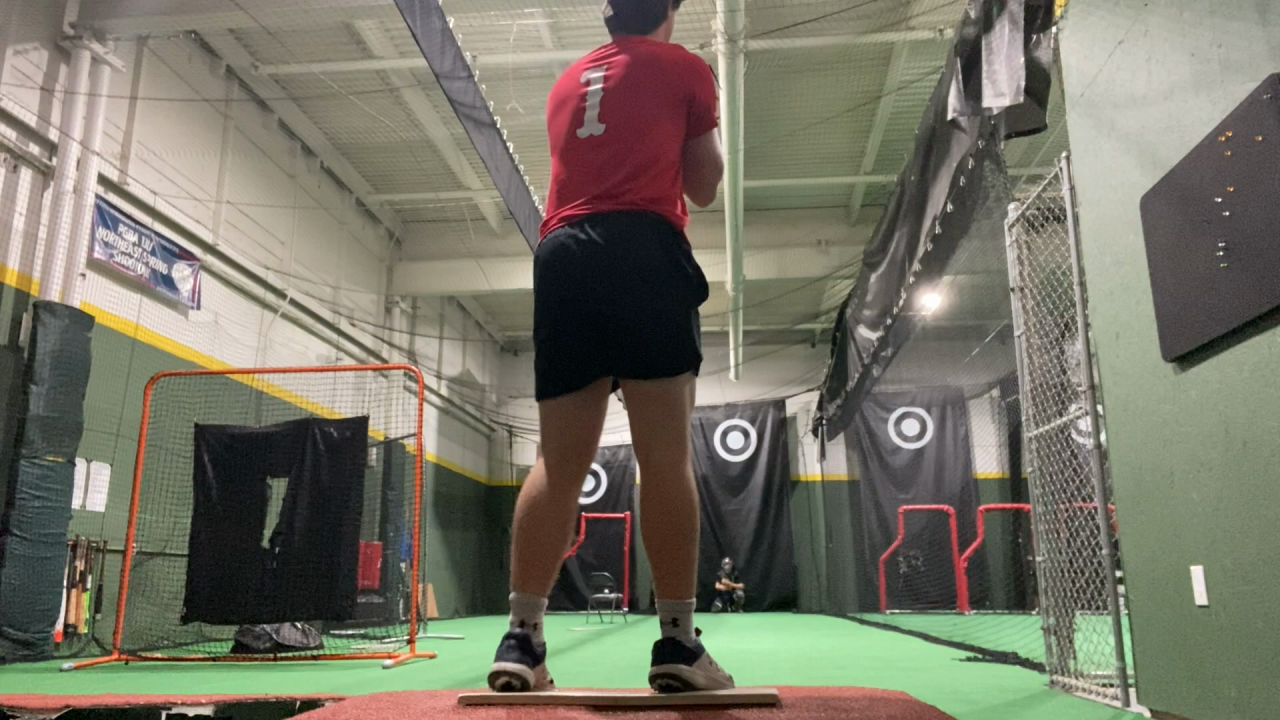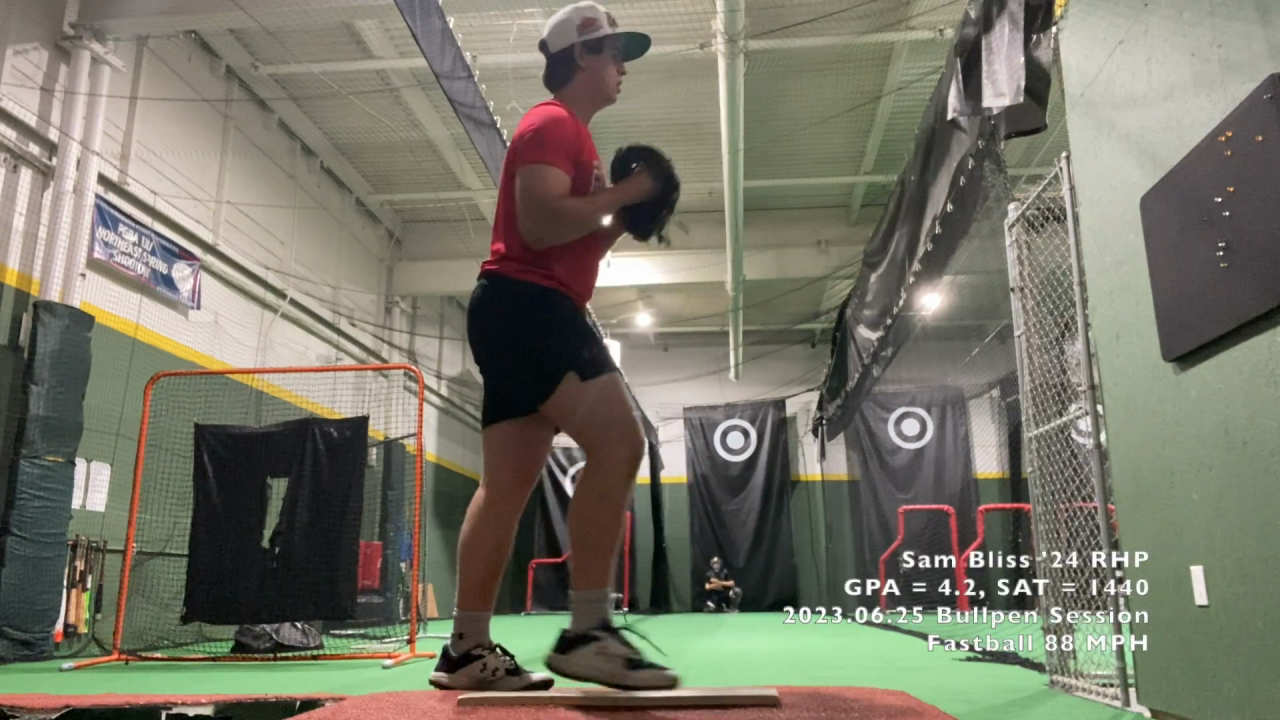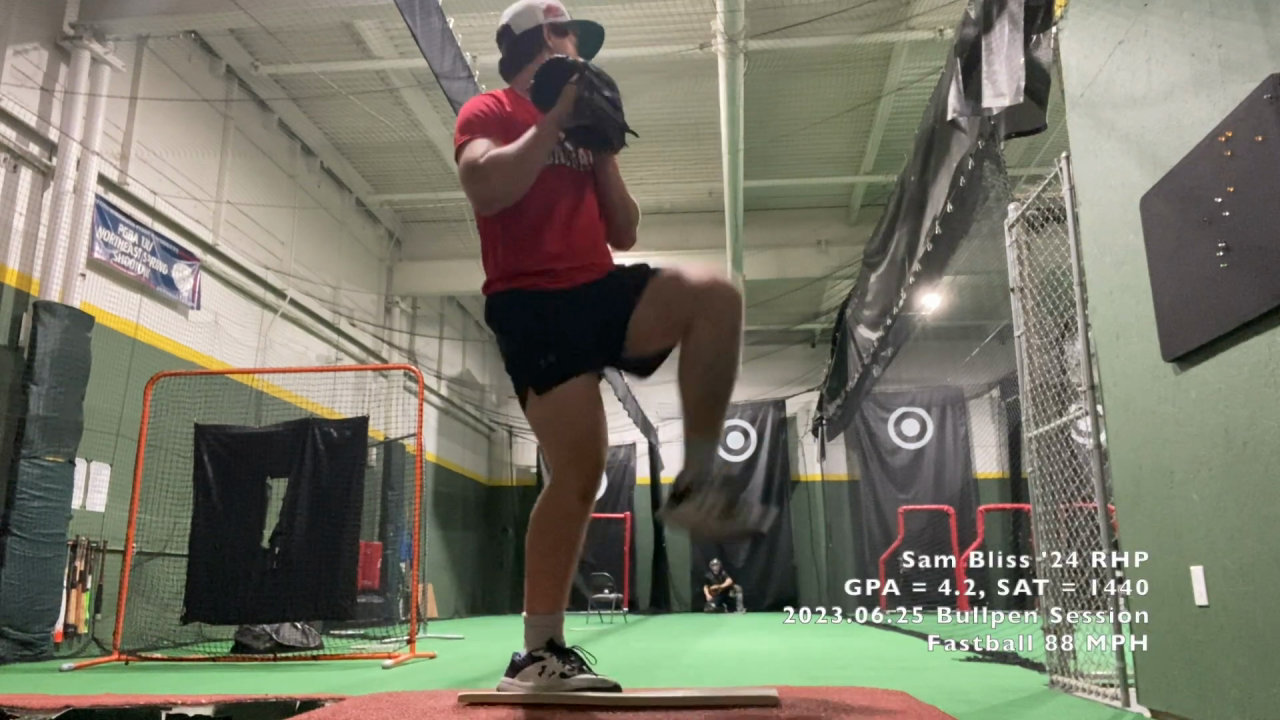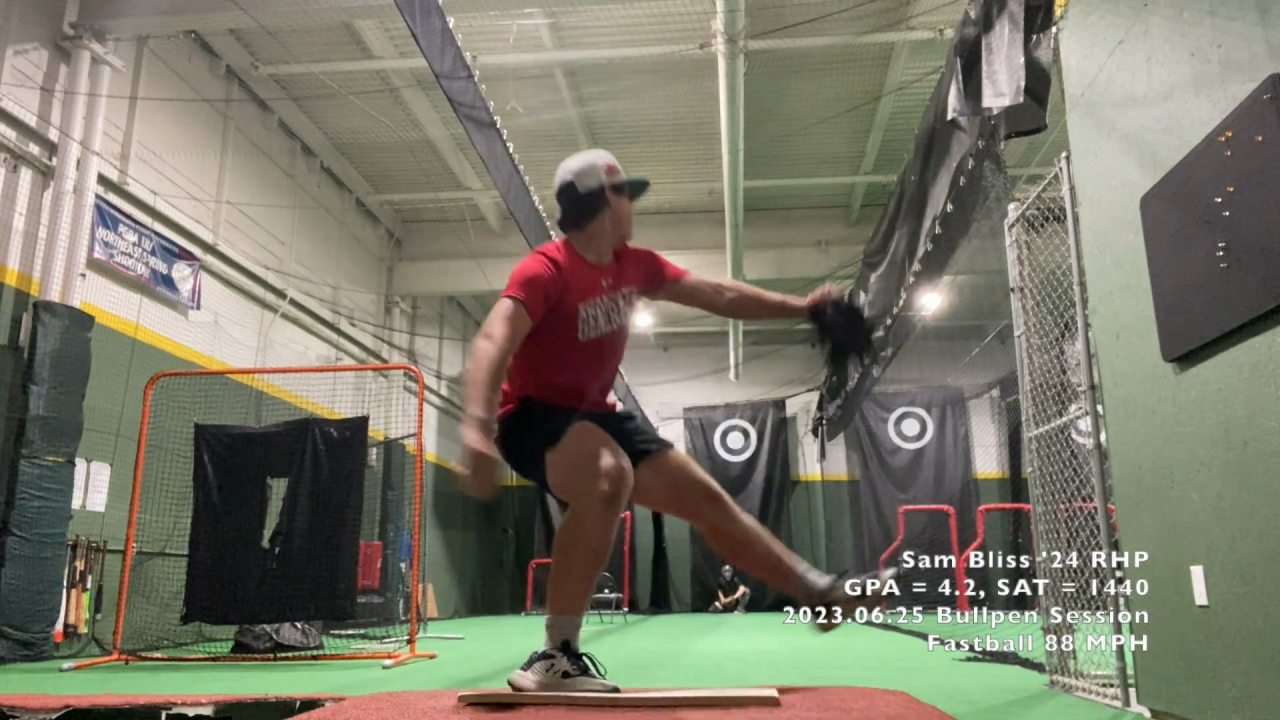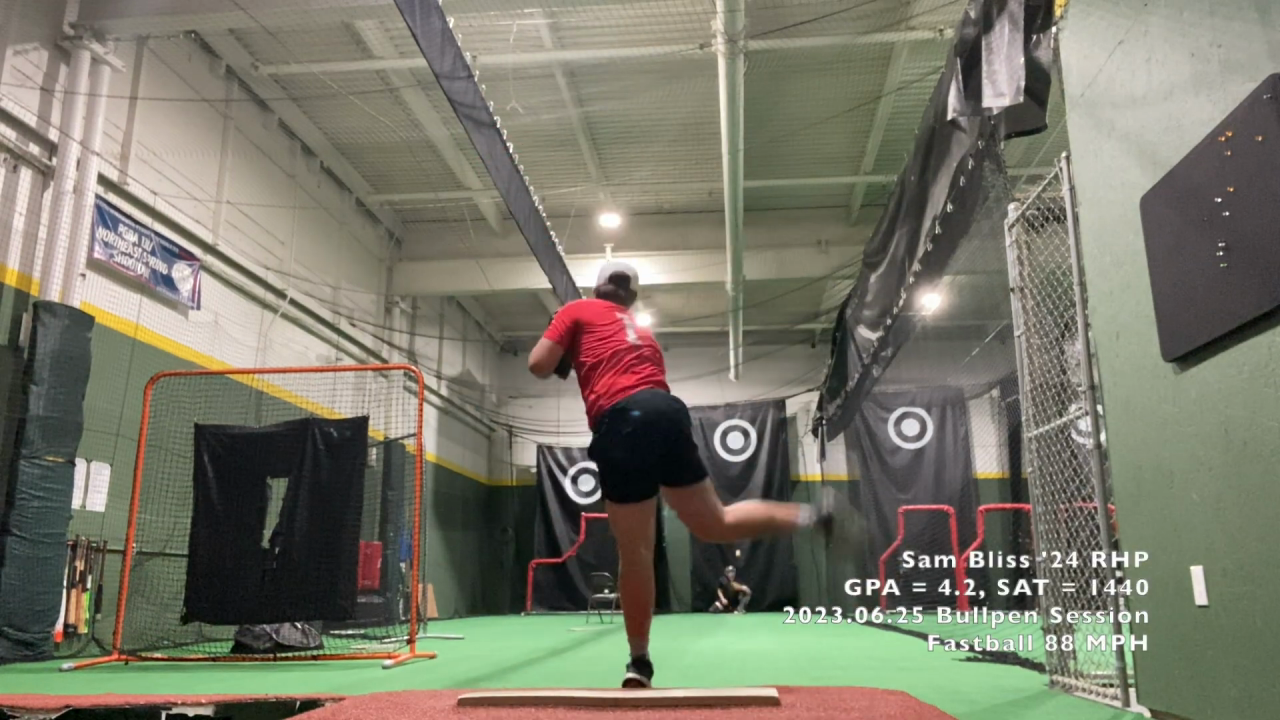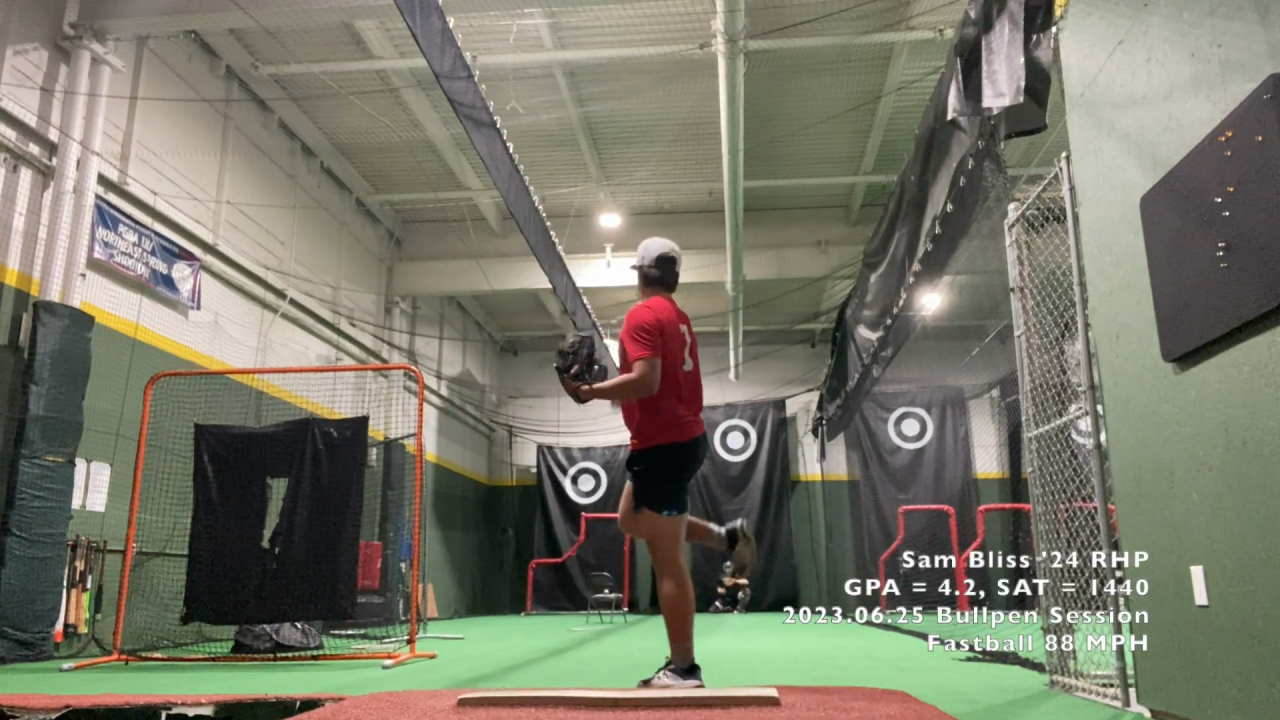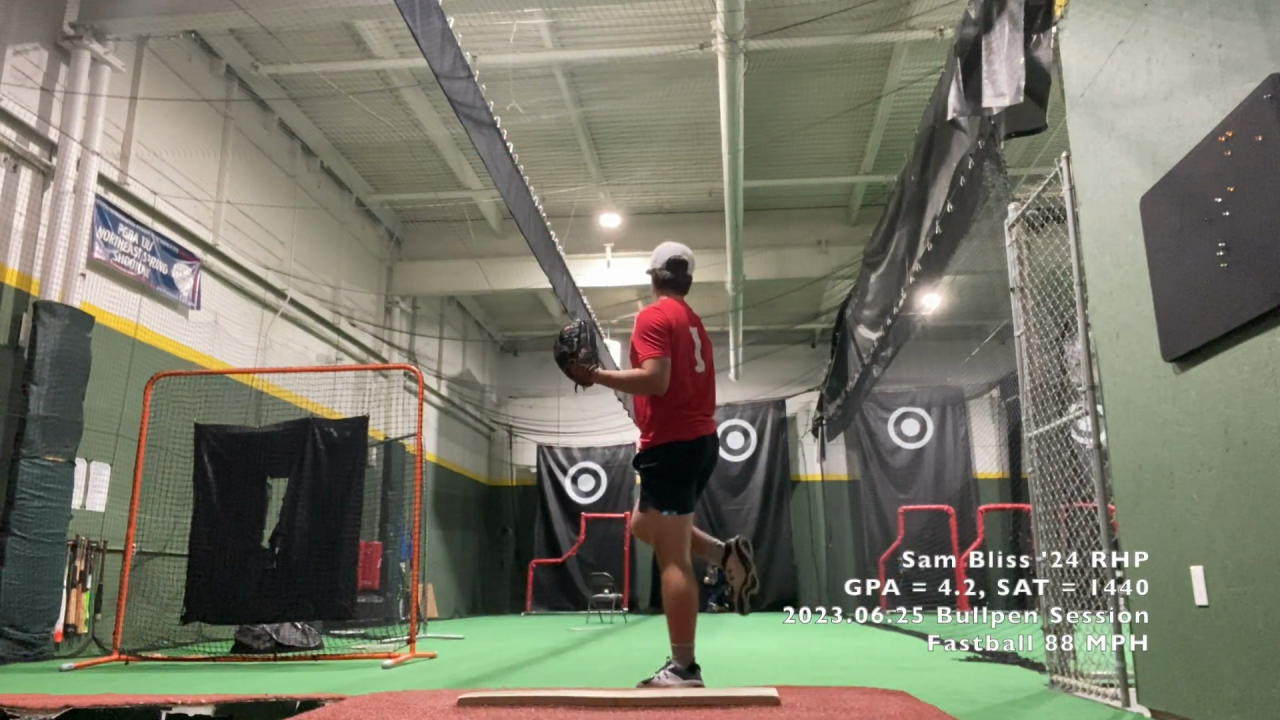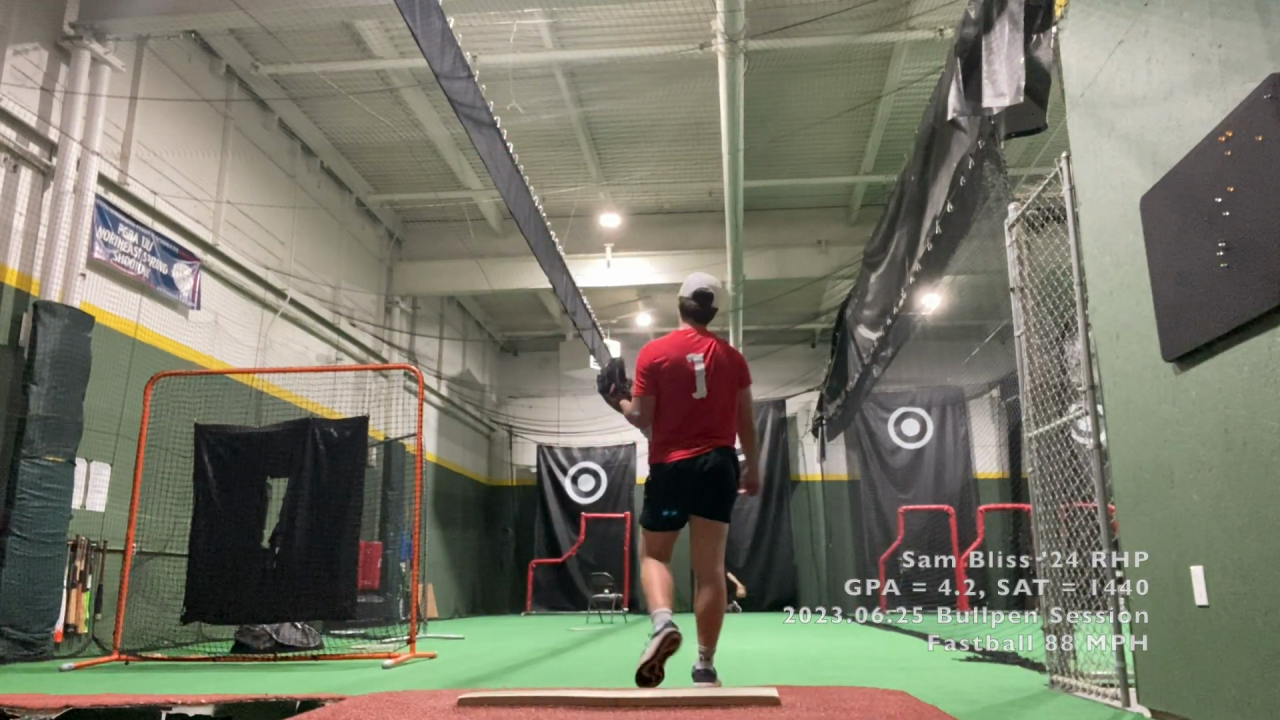
dt=0.7s
person 1, frame 1
left shoulder: (569, 82)
right shoulder: (684, 68)
right elbow: (703, 188)
left hip: (562, 255)
right hip: (641, 253)
left knee: (560, 461)
right knee: (666, 455)
left ankle: (521, 635)
right ankle: (678, 644)
person 1, frame 2
left shoulder: (564, 135)
right shoulder: (551, 125)
left elbow: (576, 243)
right elbow: (544, 227)
left wrist: (621, 218)
right wrist: (623, 193)
left hip: (516, 315)
right hip: (527, 308)
left knee: (506, 485)
right knee: (617, 443)
left ankle: (466, 649)
right ankle: (589, 631)
person 1, frame 3
right shoulder: (487, 113)
left elbow: (625, 230)
right elbow: (488, 190)
left wrist: (599, 149)
right wrist: (551, 124)
left hip: (603, 294)
right hip: (532, 303)
left knee: (714, 296)
right knee: (579, 466)
left ankle: (698, 486)
right ankle: (539, 652)
person 1, frame 4
left shoulder: (634, 264)
right shoulder: (546, 270)
left elbow: (714, 294)
right elbow: (492, 339)
left wrist: (800, 308)
right wrist: (475, 425)
left hip: (595, 416)
right hip: (536, 419)
left knee: (706, 498)
right knee: (608, 476)
left ankle: (816, 587)
right ankle: (555, 654)
person 1, frame 5
left shoulder: (577, 310)
right shoulder: (637, 332)
left elbow: (539, 364)
left wrist: (559, 364)
left hip: (620, 423)
right hip: (658, 406)
left knee: (634, 553)
right knee: (717, 525)
left ankle: (639, 665)
right ankle: (811, 515)
person 1, frame 6
left shoulder: (642, 314)
right shoulder: (681, 319)
left elbow: (645, 381)
left wrist: (591, 391)
left hip: (662, 445)
right hip: (686, 438)
left knee: (667, 560)
right knee: (632, 518)
left ankle: (683, 668)
right ankle: (726, 536)
person 1, frame 7
left shoulder: (653, 316)
right shoulder: (694, 322)
left elbow: (655, 379)
left wrist: (595, 375)
left hip: (672, 445)
right hip: (701, 440)
left knee: (672, 557)
right knee: (645, 525)
left ankle: (683, 668)
right ankle: (727, 554)
person 1, frame 8
left shoulder: (654, 352)
right shoulder: (731, 356)
left elbow: (641, 418)
right elbow: (746, 423)
left wrist: (619, 401)
right wrist: (752, 467)
left hip: (670, 465)
right hip: (719, 464)
left knee: (653, 557)
right knee: (710, 568)
left ankle: (662, 624)
right ankle: (705, 667)
